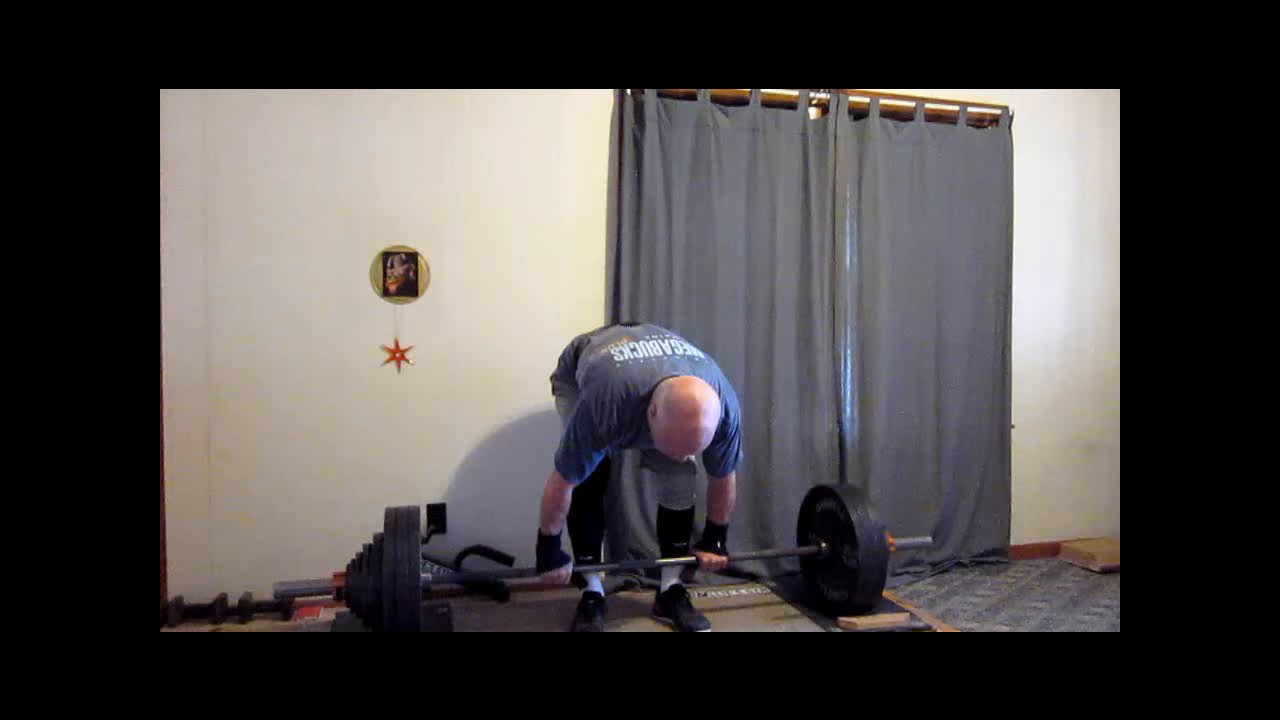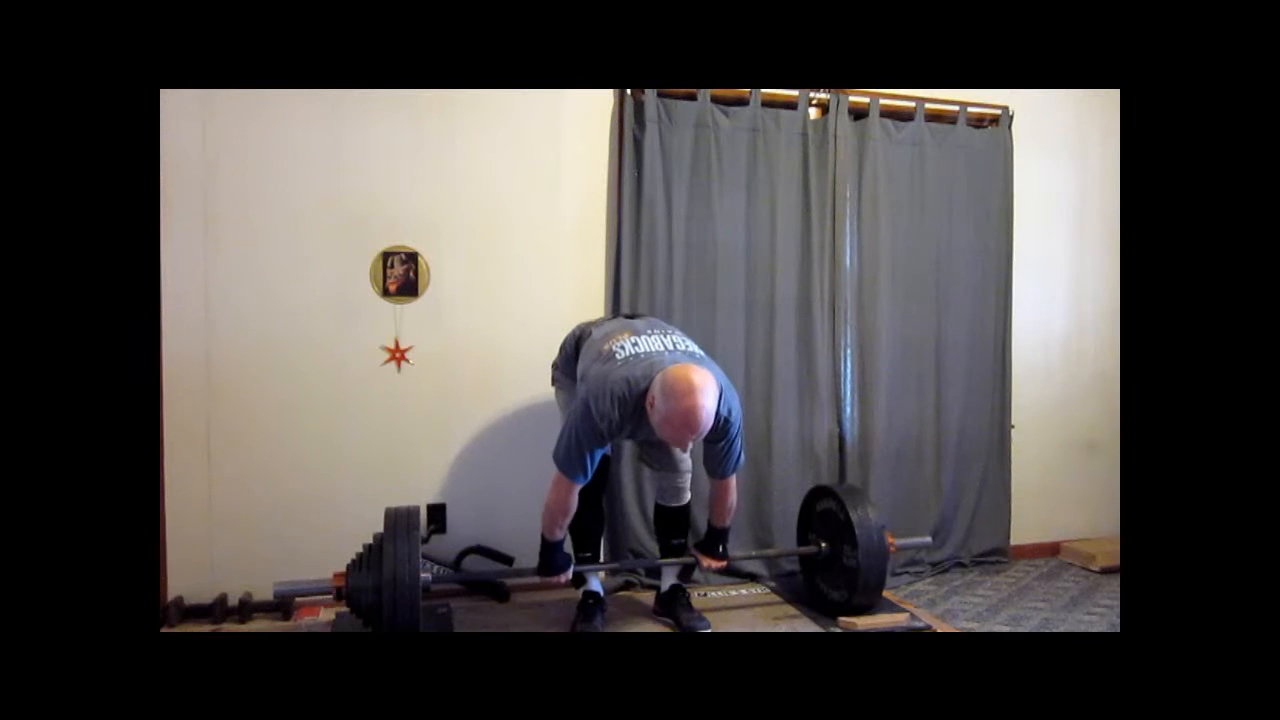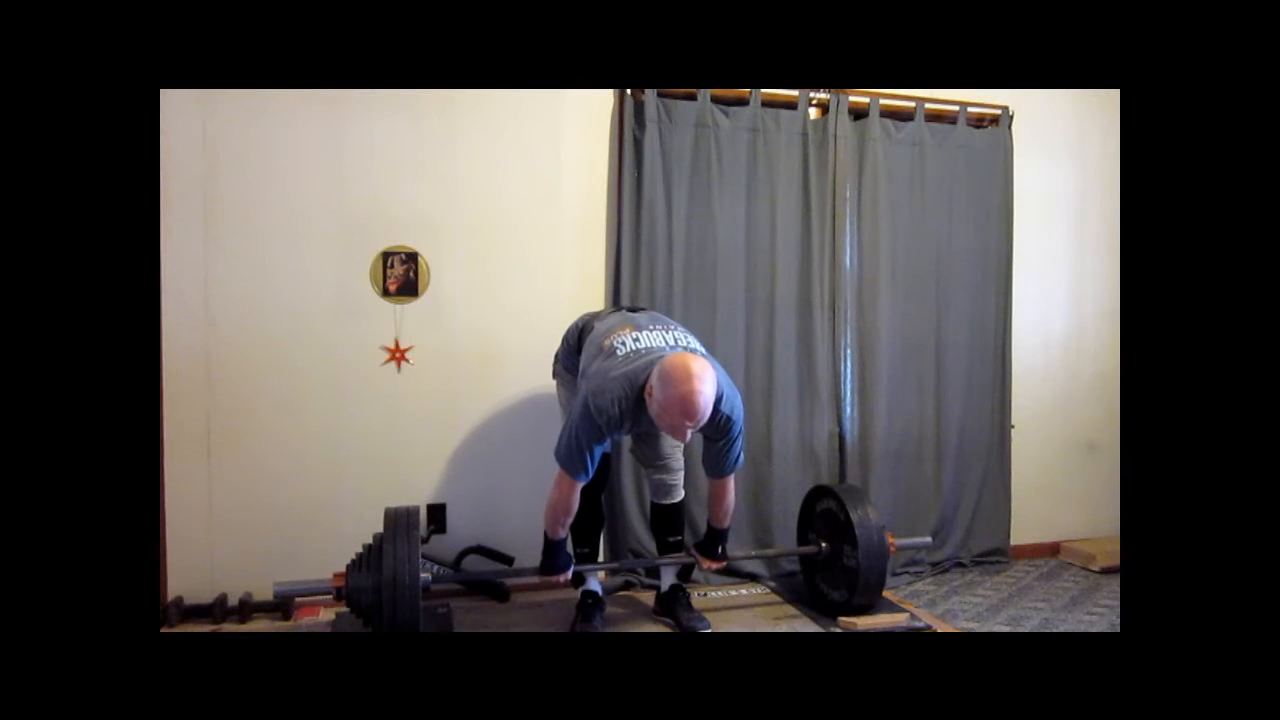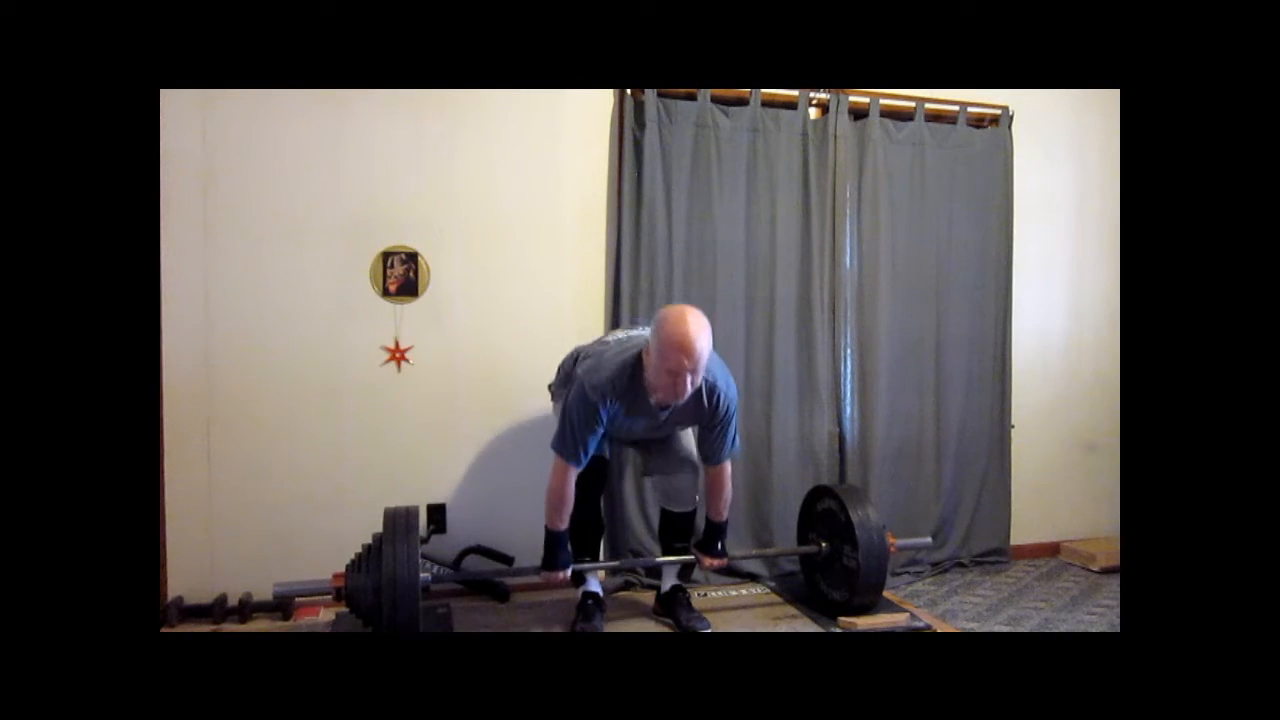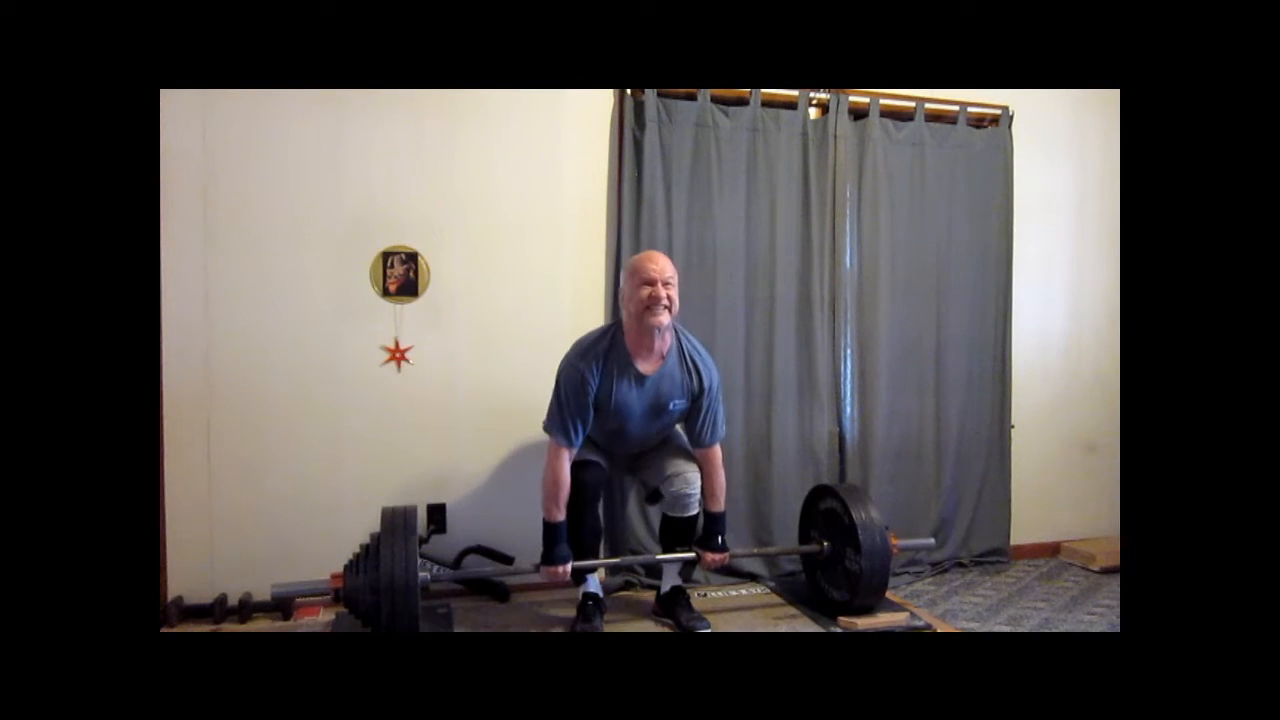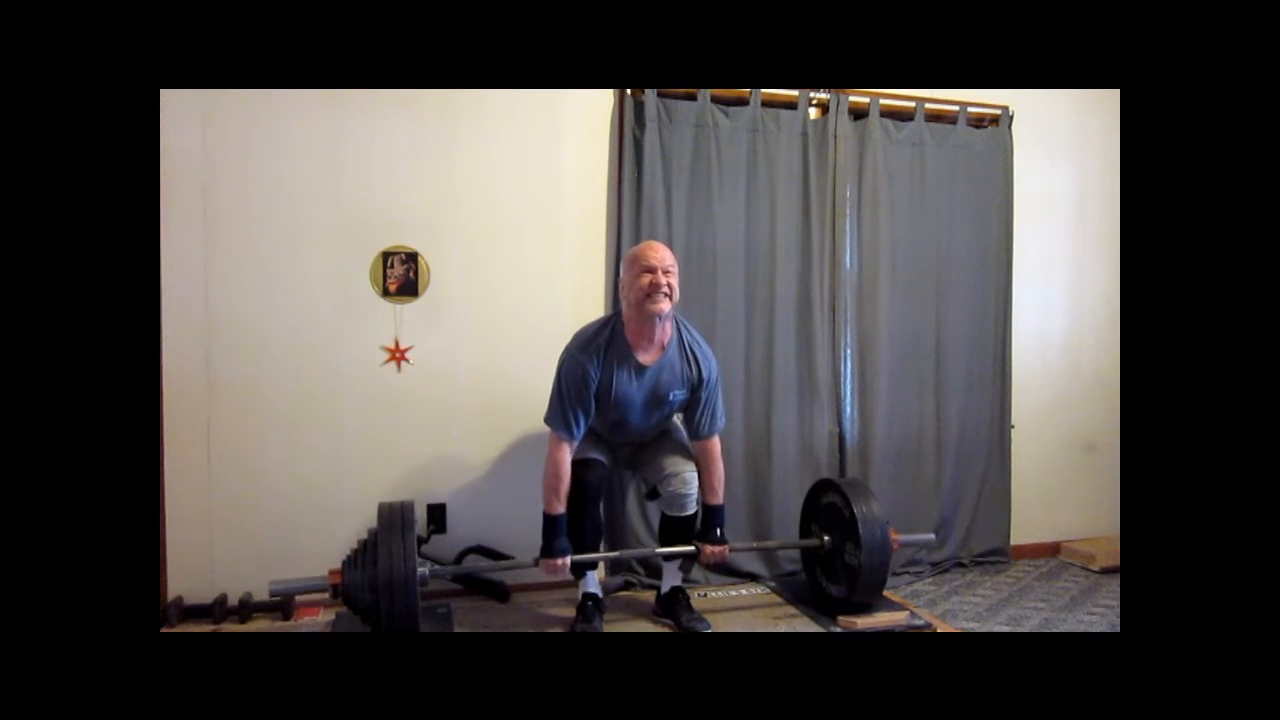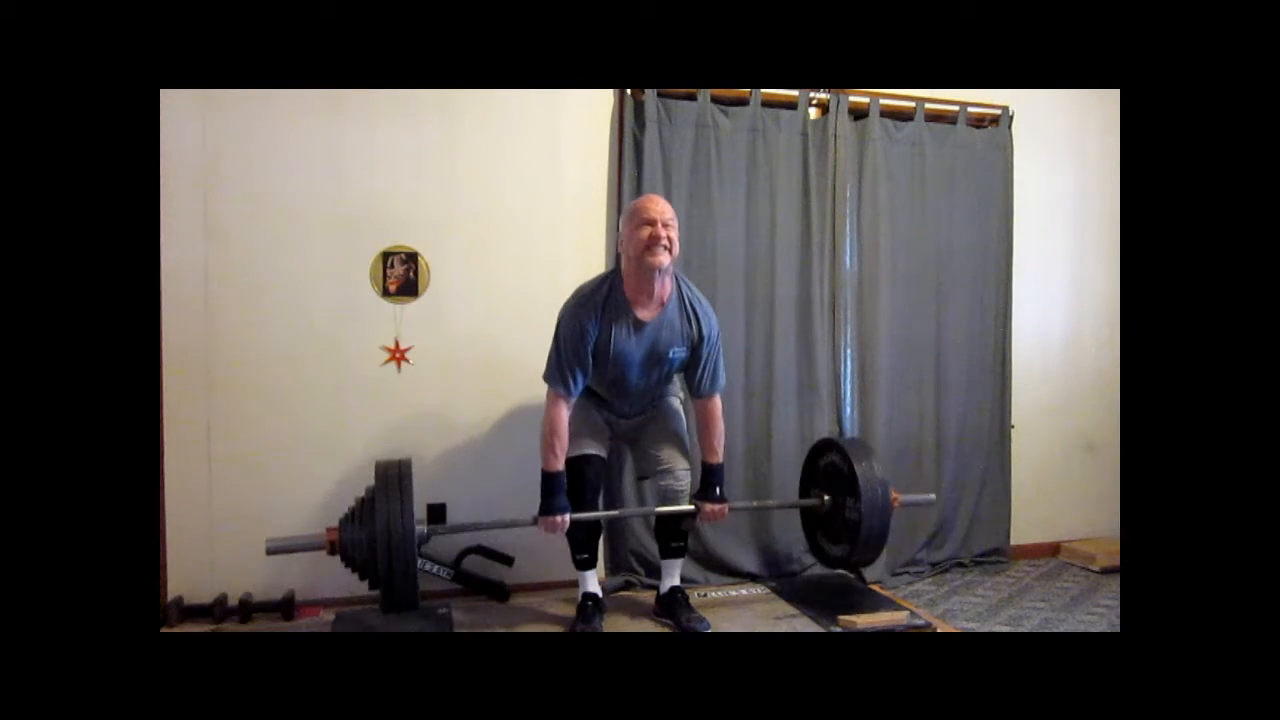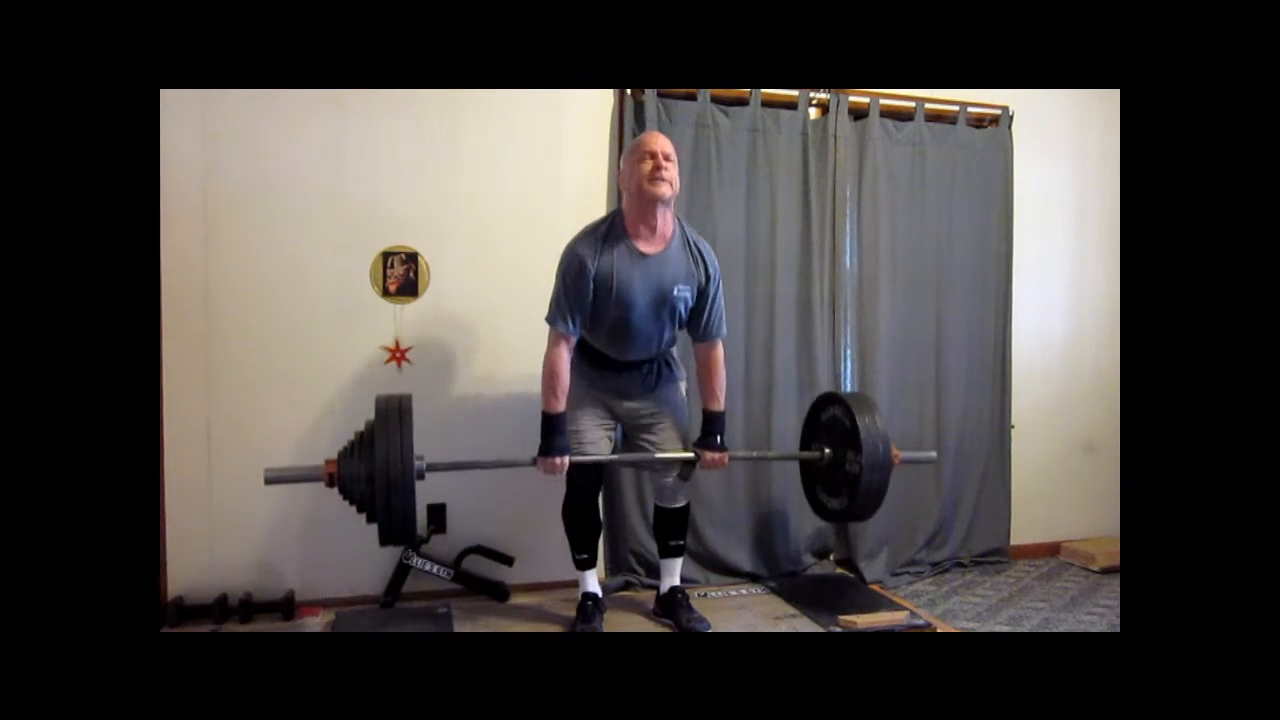
dt=0.5s
person 1, frame 1
left shoulder: (722, 405)
right shoulder: (604, 406)
left elbow: (723, 478)
right elbow: (562, 484)
left wrist: (714, 540)
right wrist: (549, 552)
right hip: (579, 376)
left knee: (681, 478)
right knee: (588, 482)
left ankle: (671, 589)
right ankle: (591, 592)
person 1, frame 2
left shoulder: (723, 404)
right shoulder: (603, 401)
left elbow: (724, 481)
right elbow: (566, 486)
left wrist: (715, 543)
right wrist: (552, 554)
left knee: (676, 476)
right knee: (589, 480)
left ankle: (671, 590)
right ankle: (591, 592)
person 1, frame 3
left shoulder: (725, 403)
right shoulder: (604, 398)
left elbow: (722, 480)
right elbow: (568, 484)
left wrist: (715, 543)
right wrist: (554, 553)
right hip: (580, 353)
left knee: (669, 476)
right knee: (590, 477)
left ankle: (670, 590)
right ankle: (590, 591)
person 1, frame 4
left shoulder: (719, 386)
right shoulder: (598, 379)
left elbow: (718, 468)
right elbow: (566, 470)
left wrist: (714, 539)
right wrist: (555, 550)
right hip: (578, 387)
left knee: (683, 479)
right knee: (587, 483)
left ankle: (671, 591)
right ankle: (590, 593)
person 1, frame 5
left shoulder: (697, 363)
right shoulder: (588, 359)
left elbow: (709, 451)
right elbow: (561, 453)
left wrist: (715, 532)
right wrist: (554, 543)
left hip: (656, 443)
right hip: (592, 444)
left knee: (688, 483)
right knee: (582, 484)
left ankle: (671, 592)
right ankle: (590, 596)
person 1, frame 6
left shoulder: (696, 355)
right shoulder: (588, 351)
left elbow: (707, 443)
right elbow: (561, 446)
left wrist: (714, 525)
right wrist: (554, 536)
left hip: (656, 434)
right hip: (595, 436)
left knee: (684, 482)
right knee: (585, 482)
left ankle: (671, 593)
right ankle: (590, 597)
person 1, frame 7
left shoulder: (697, 312)
right shoulder: (587, 307)
left elbow: (708, 401)
right elbow: (559, 402)
left wrist: (713, 484)
right wrist: (553, 495)
left hip: (655, 401)
right hip: (592, 401)
left knee: (677, 481)
right knee: (583, 483)
left ankle: (670, 593)
right ankle: (590, 596)
person 1, frame 8
left shoulder: (699, 257)
right shoulder: (588, 251)
left elbow: (710, 348)
right elbow: (560, 345)
left wrist: (714, 430)
right wrist: (552, 435)
left hip: (657, 377)
right hip: (591, 376)
left knee: (674, 479)
right knee: (582, 481)
left ankle: (670, 592)
right ankle: (590, 596)
